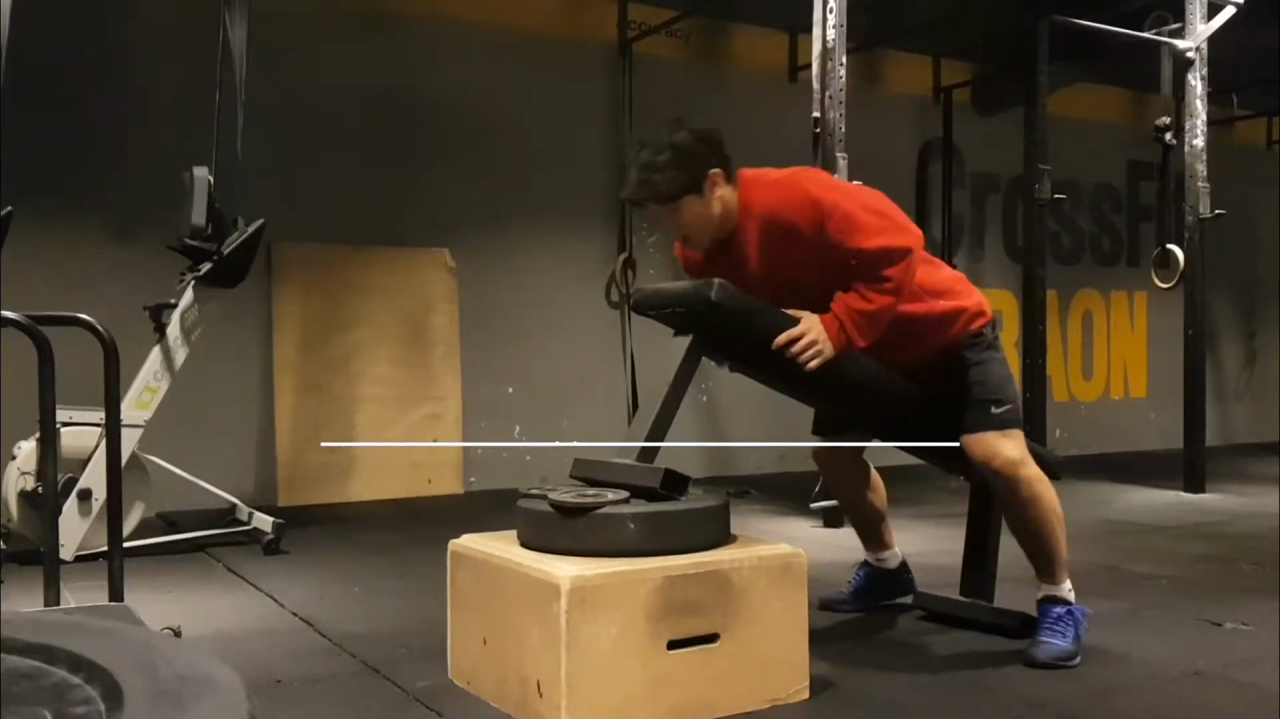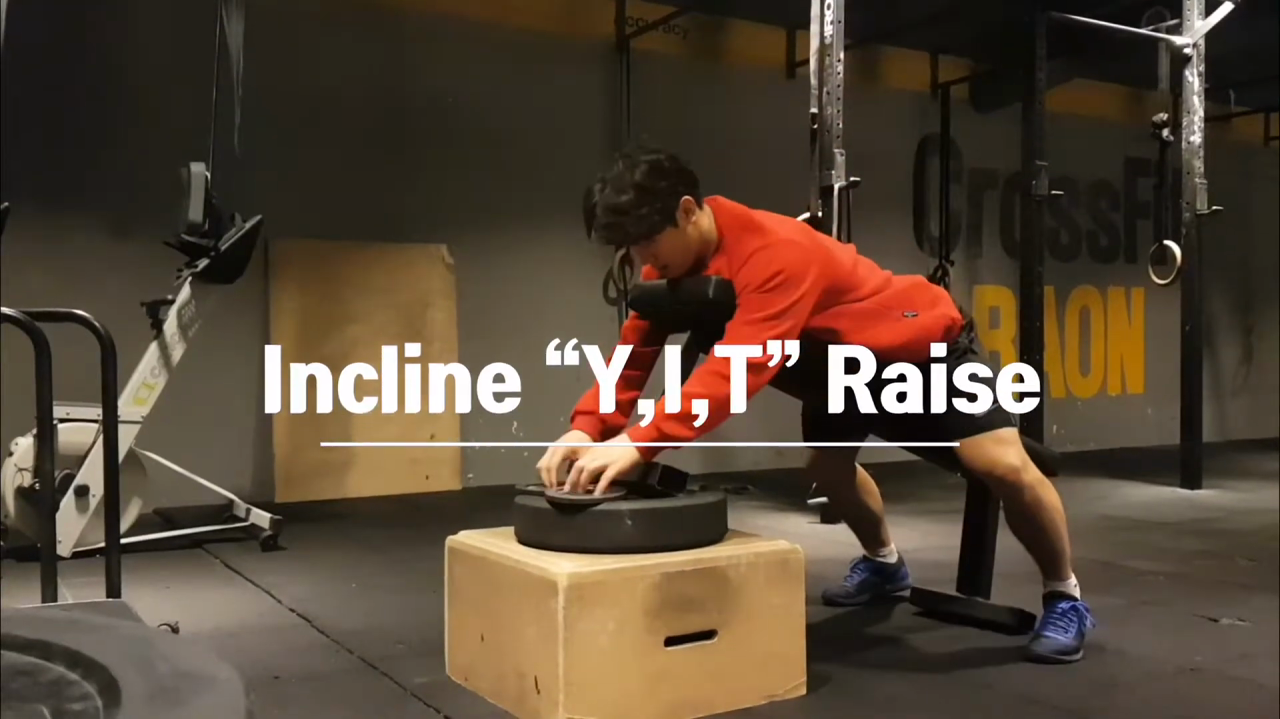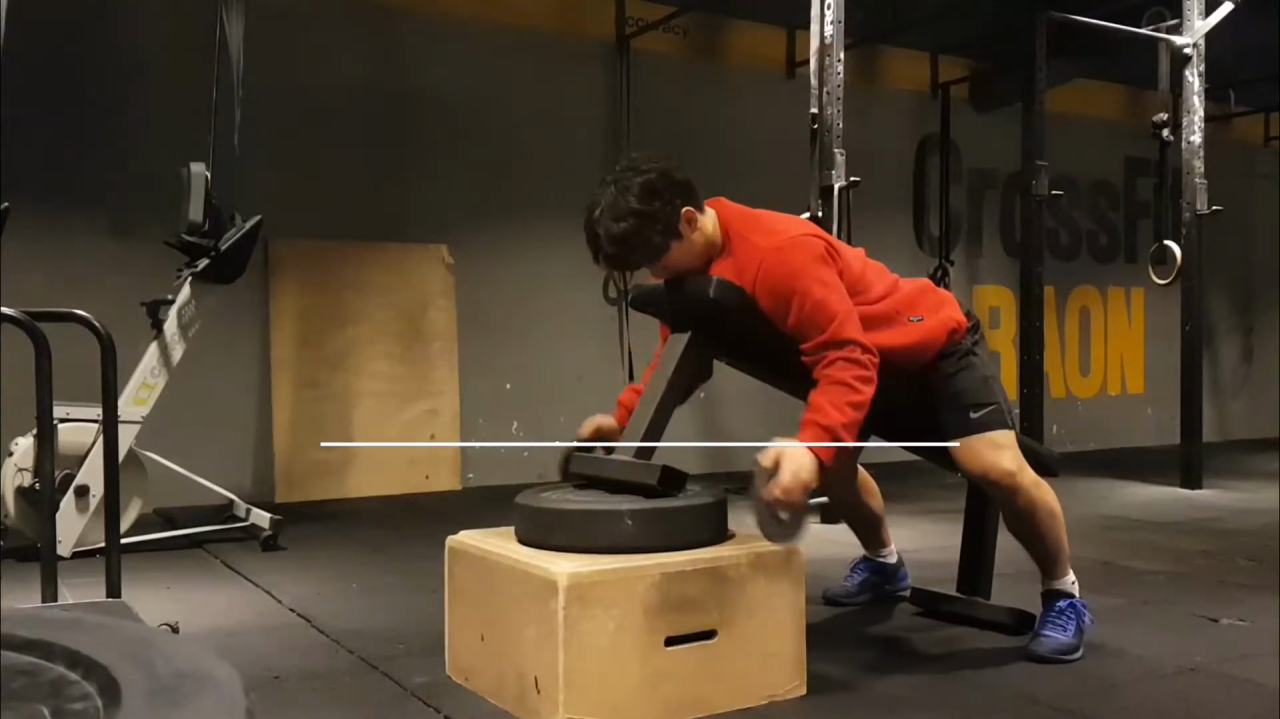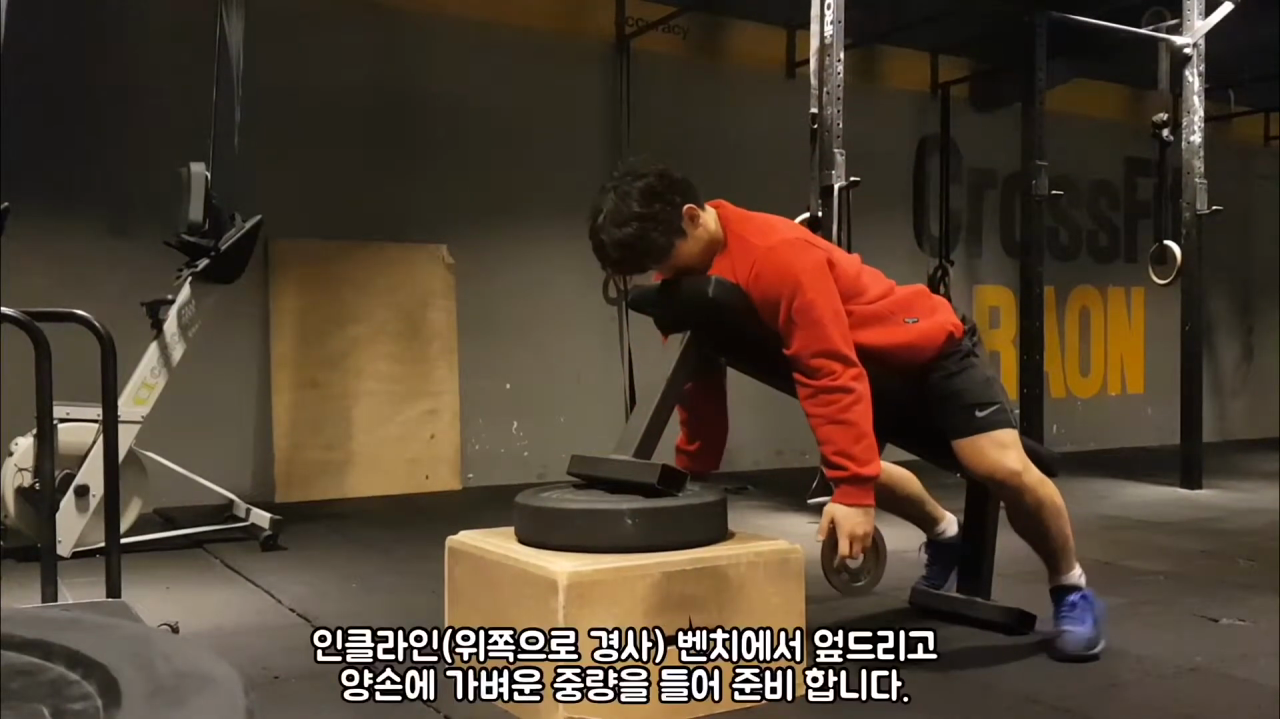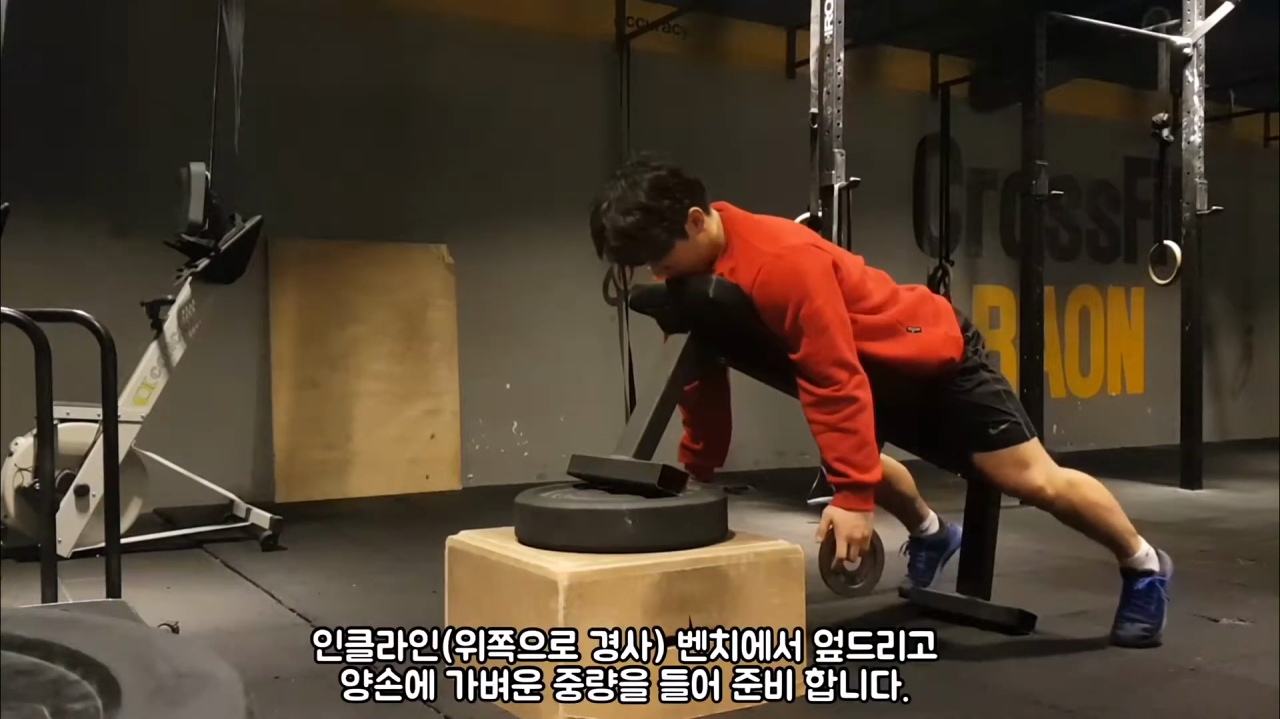
dt=1s
person 1, frame 1
left shoulder: (794, 196)
right shoulder: (698, 253)
left elbow: (895, 247)
left wrist: (837, 328)
left hip: (948, 328)
right hip: (866, 349)
left knee: (1001, 456)
right knee: (833, 451)
left ankle: (1060, 600)
right ankle: (885, 568)
person 1, frame 2
left shoulder: (774, 252)
right shoulder: (674, 261)
left elbow: (739, 368)
right elbow: (635, 352)
left wrist: (638, 444)
right wrist: (585, 429)
left hip: (926, 342)
left knee: (1001, 464)
right knee: (826, 462)
left ankle: (1065, 598)
right ankle: (884, 563)
person 1, frame 3
left shoulder: (782, 252)
right shoulder: (688, 266)
left elbow: (847, 358)
left wrist: (811, 444)
right wrist: (624, 417)
left hip: (932, 343)
right hip: (864, 353)
left knee: (996, 467)
right knee: (827, 464)
left ankle: (1063, 596)
right ankle: (884, 563)
person 1, frame 4
left shoulder: (777, 255)
right shoulder: (687, 271)
left elbow: (831, 373)
right elbow: (699, 379)
left wrist: (853, 490)
right wrist: (691, 476)
left hip: (926, 344)
right hip: (868, 363)
left knee: (1001, 467)
right knee: (851, 462)
left ankle: (1071, 590)
right ankle: (945, 534)
person 1, frame 5
left shoulder: (783, 260)
right shoulder: (692, 270)
left elbow: (834, 380)
right elbow: (702, 378)
left wrist: (853, 496)
right wrist: (695, 475)
left hip: (933, 354)
right hip: (877, 372)
left knee: (1032, 479)
right knee: (851, 454)
left ankle: (1143, 567)
right ankle: (931, 533)
